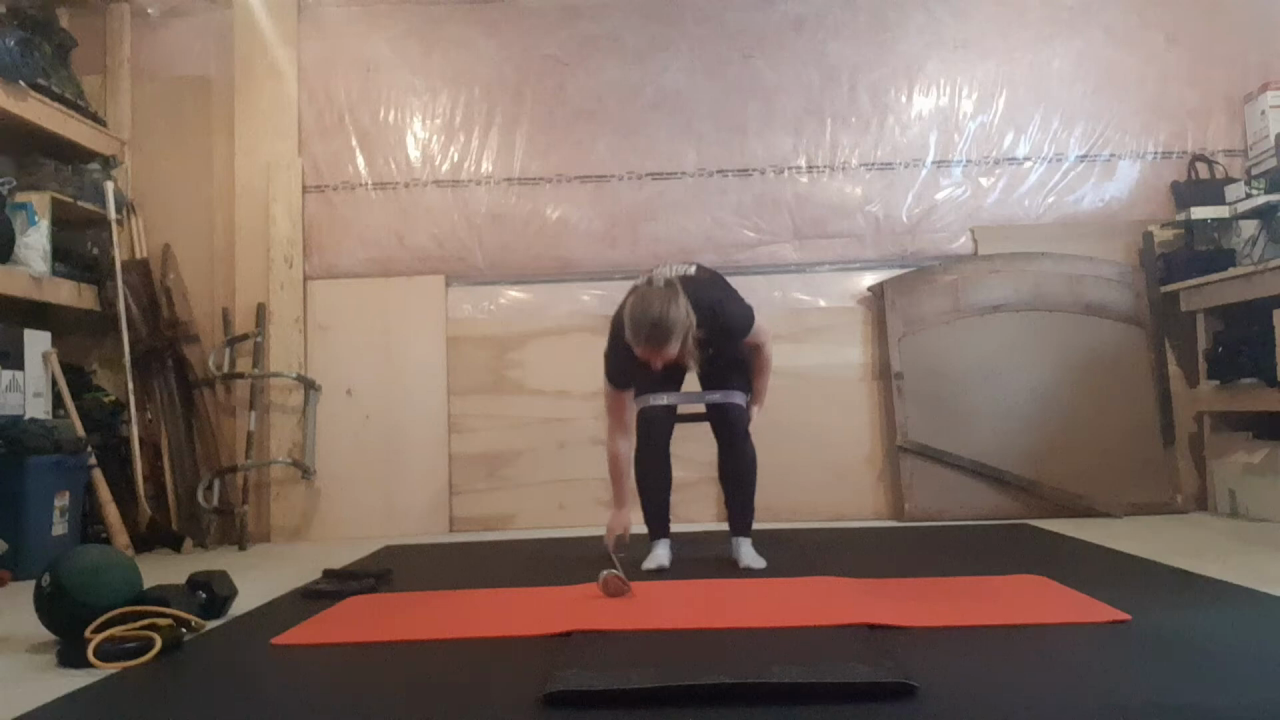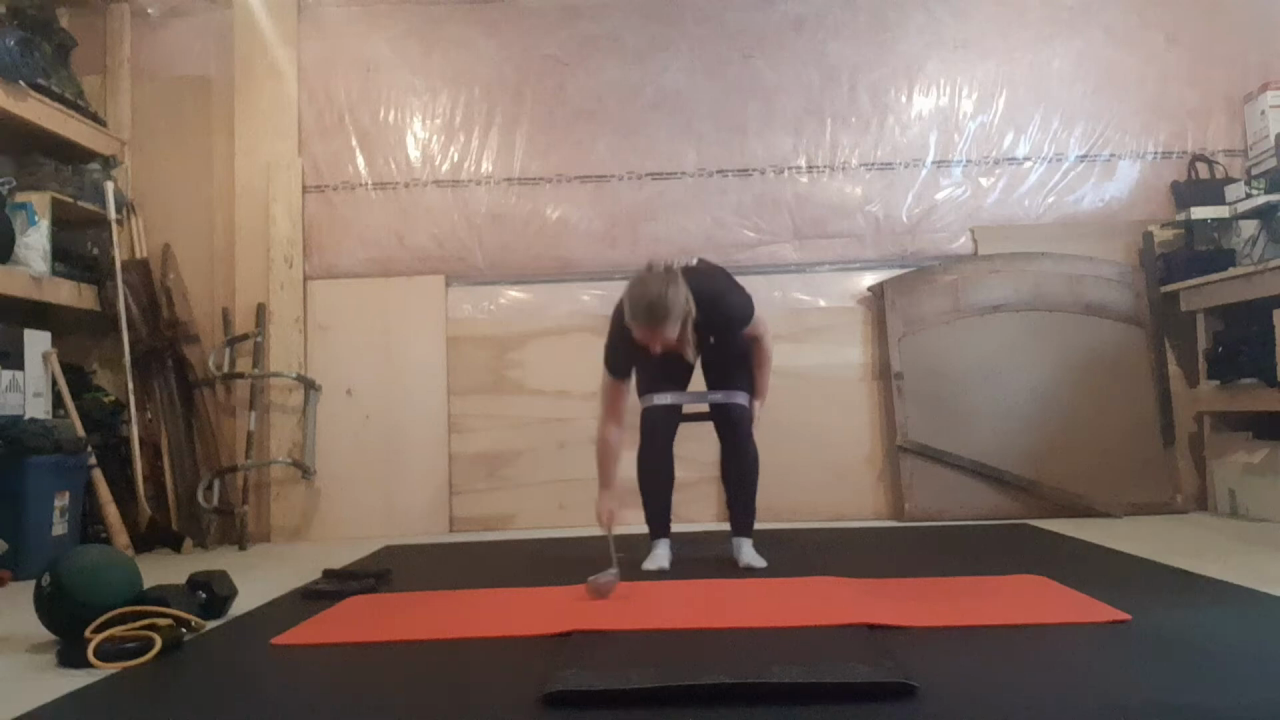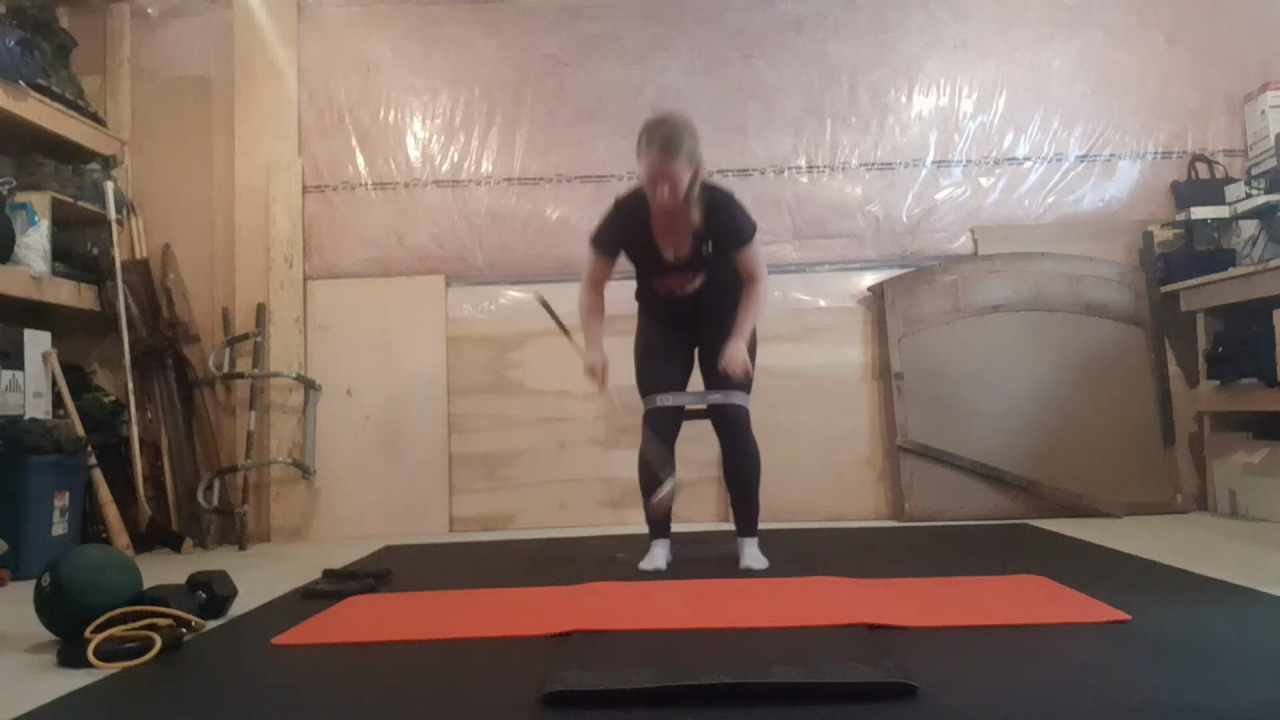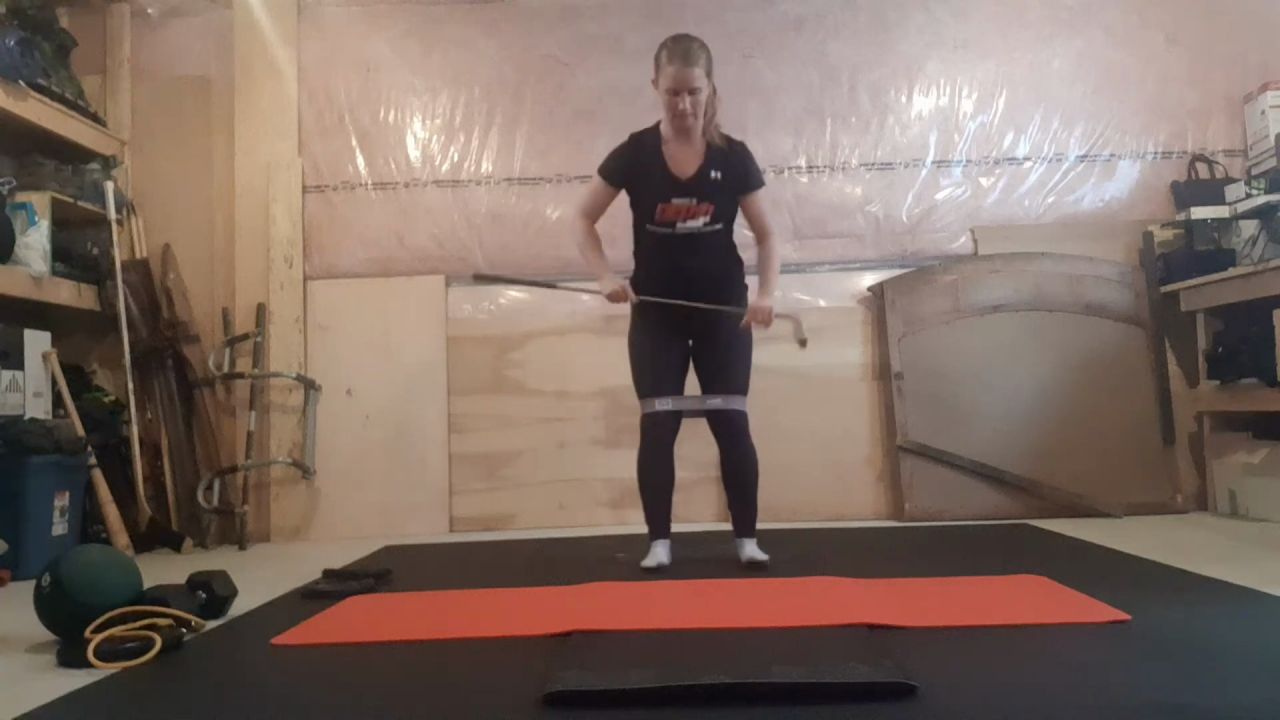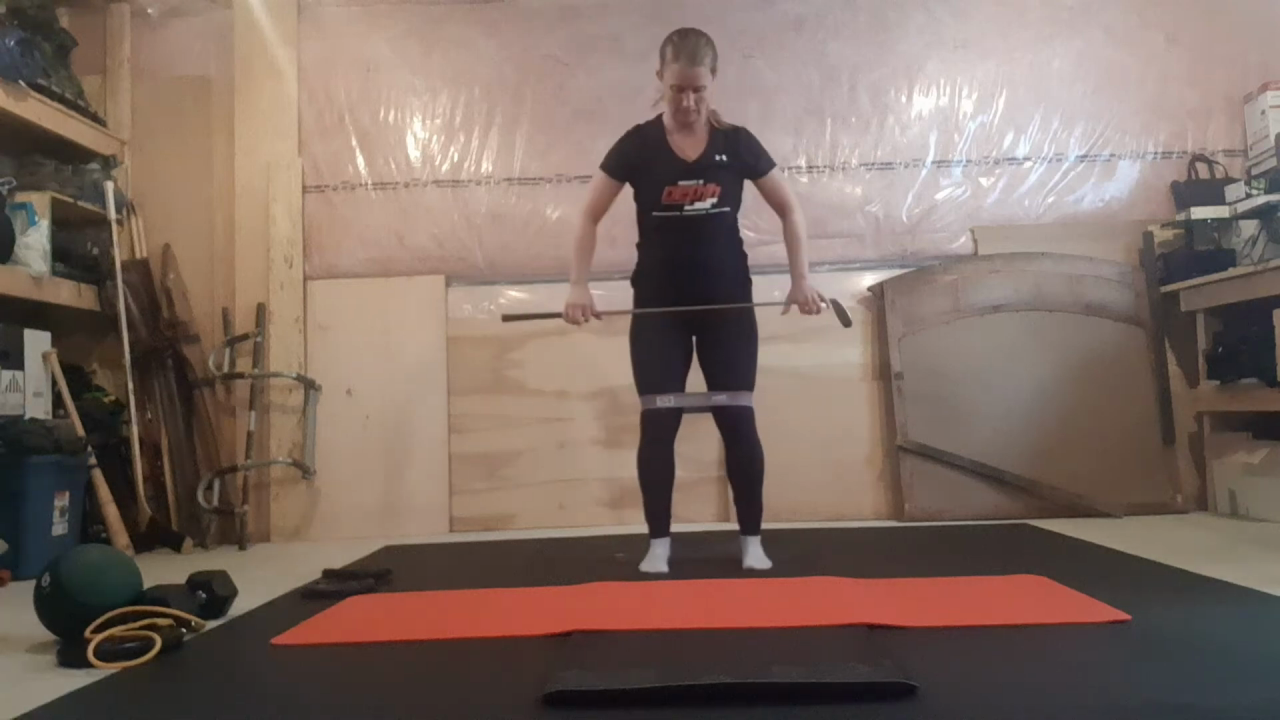
dt=0.3s
person 1, frame 1
left shoulder: (720, 311)
right shoulder: (623, 341)
left elbow: (761, 344)
right elbow: (620, 434)
left wrist: (757, 402)
right wrist: (620, 506)
left hip: (719, 341)
right hip: (649, 336)
left knee: (732, 425)
right knee: (652, 429)
left ankle: (742, 540)
right ankle: (660, 543)
person 1, frame 2
left shoulder: (720, 301)
right shoulder: (625, 329)
left elbow: (760, 337)
right elbow: (611, 421)
left wrist: (759, 398)
right wrist: (606, 492)
left hip: (723, 342)
left knee: (736, 426)
right knee: (655, 429)
left ankle: (743, 540)
right ankle: (659, 542)
person 1, frame 3
left shoulder: (723, 210)
right shoulder: (624, 216)
left elbow: (754, 280)
right elbow: (592, 285)
left wrist: (739, 341)
right wrist: (593, 345)
left hip: (722, 322)
right hip: (661, 328)
left knee: (733, 421)
right knee: (659, 425)
left ankle: (748, 541)
right ankle: (659, 542)
person 1, frame 4
left shoulder: (732, 156)
right shoulder: (634, 153)
left elbow: (764, 234)
right elbow: (585, 218)
left wrist: (765, 292)
right wrist: (605, 274)
left hip: (722, 312)
right hip: (656, 314)
left knee: (731, 423)
right knee: (657, 426)
left ankle: (747, 538)
right ankle: (659, 541)
person 1, frame 5
left shoulder: (737, 142)
right shoulder: (637, 144)
left elbow: (789, 209)
right elbow: (590, 216)
left wrist: (801, 278)
right wrist: (578, 286)
left hip: (728, 305)
right hip: (658, 308)
left knee: (738, 421)
right knee: (658, 424)
left ankle: (751, 540)
right ankle: (659, 543)
